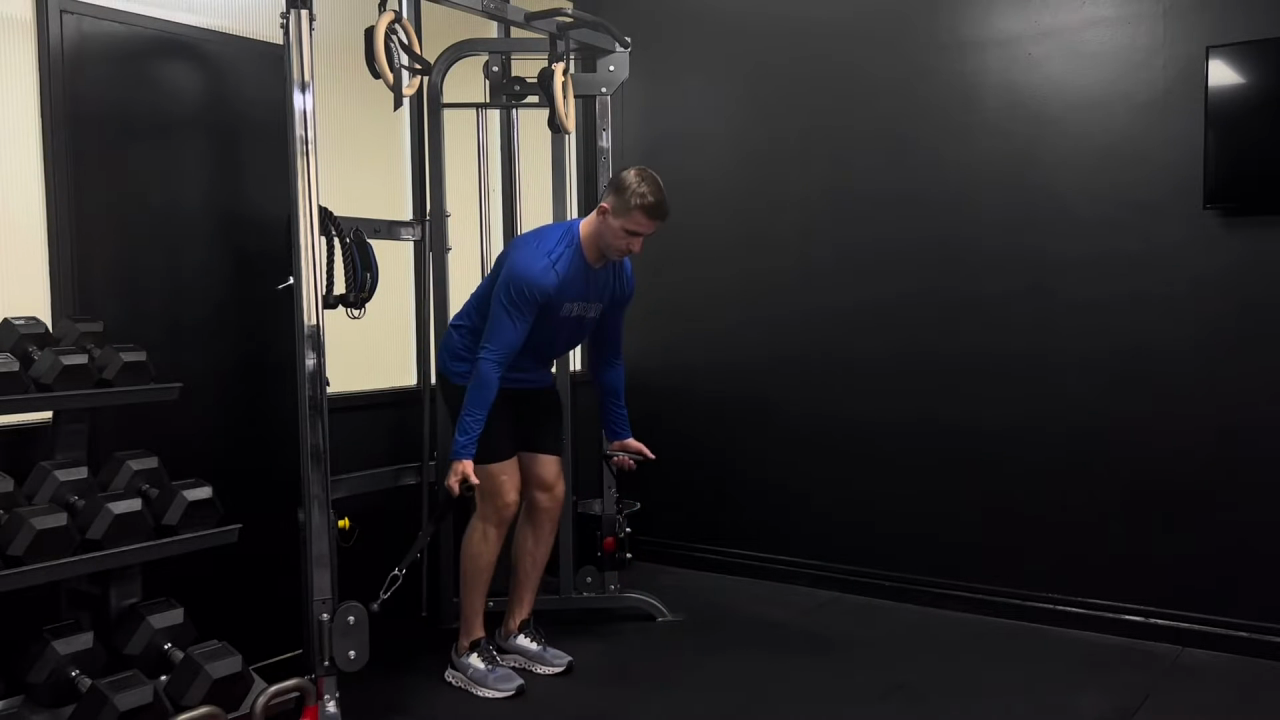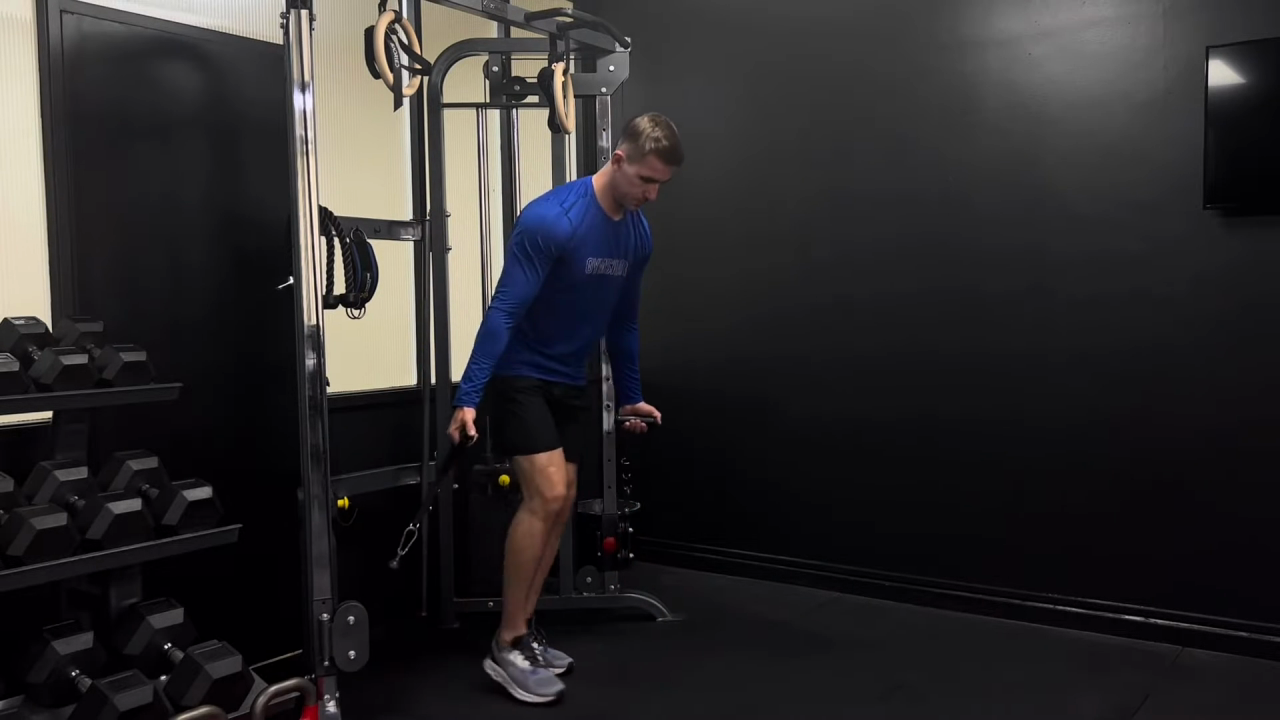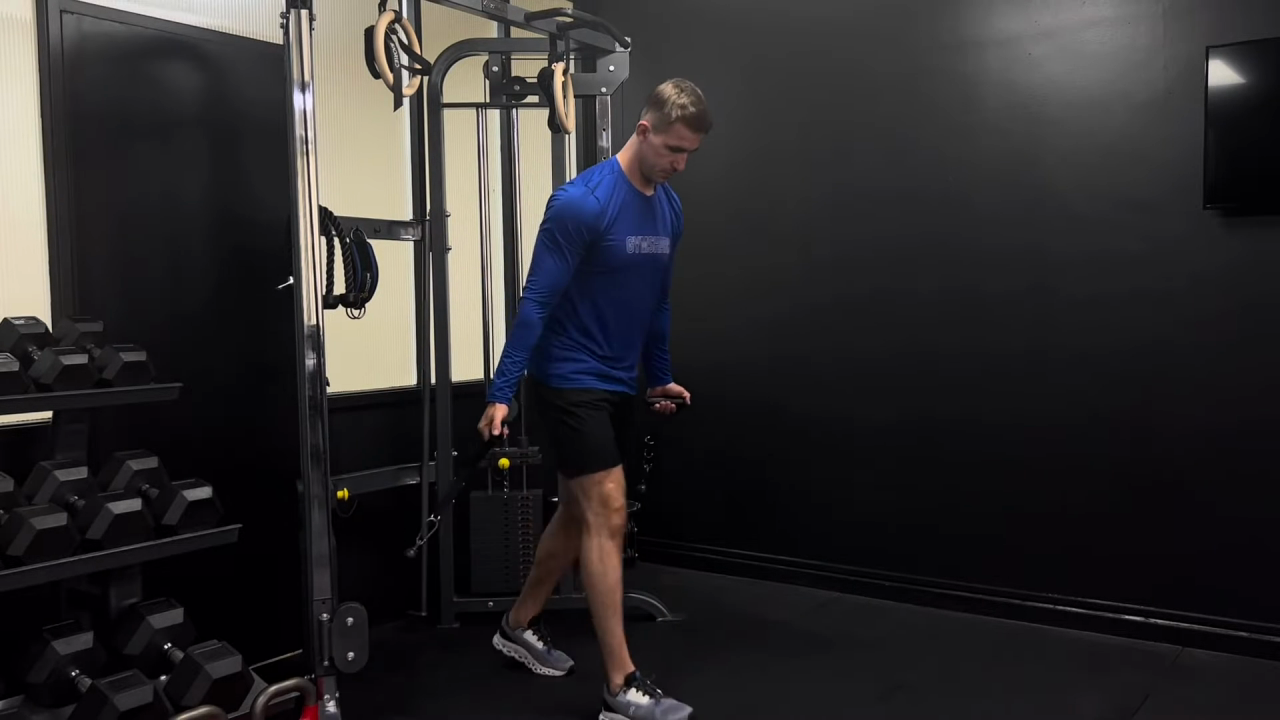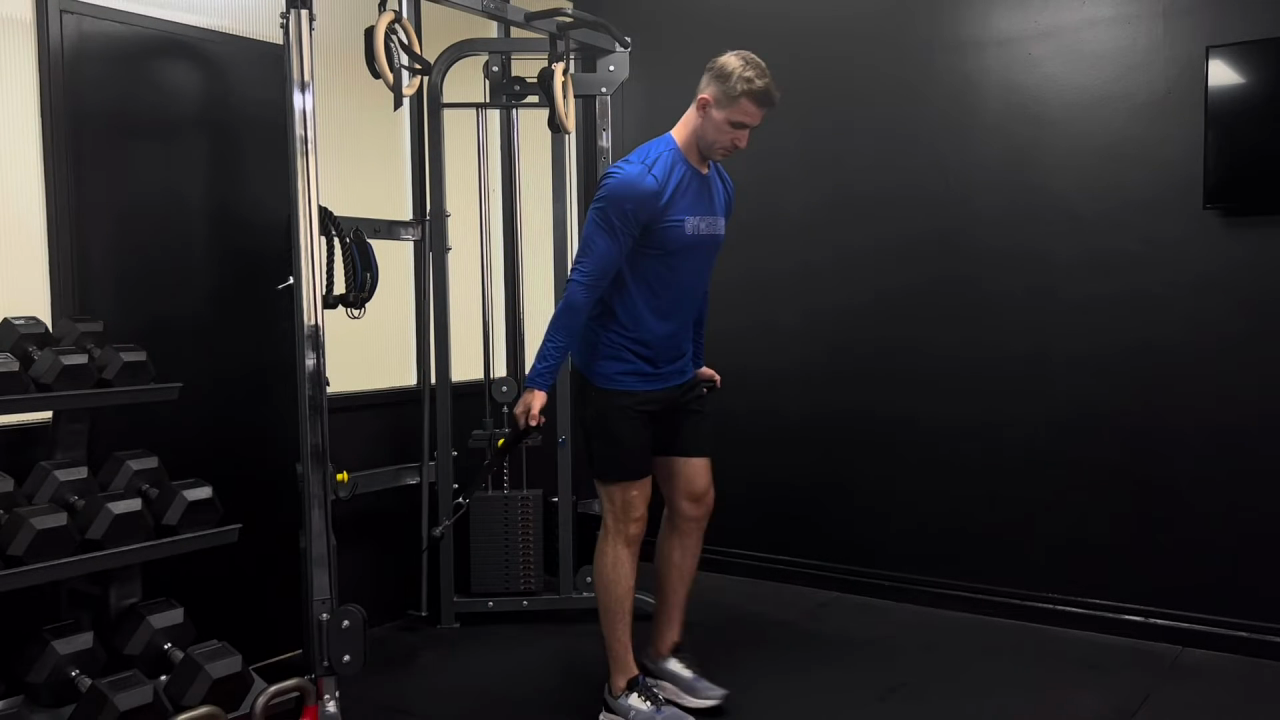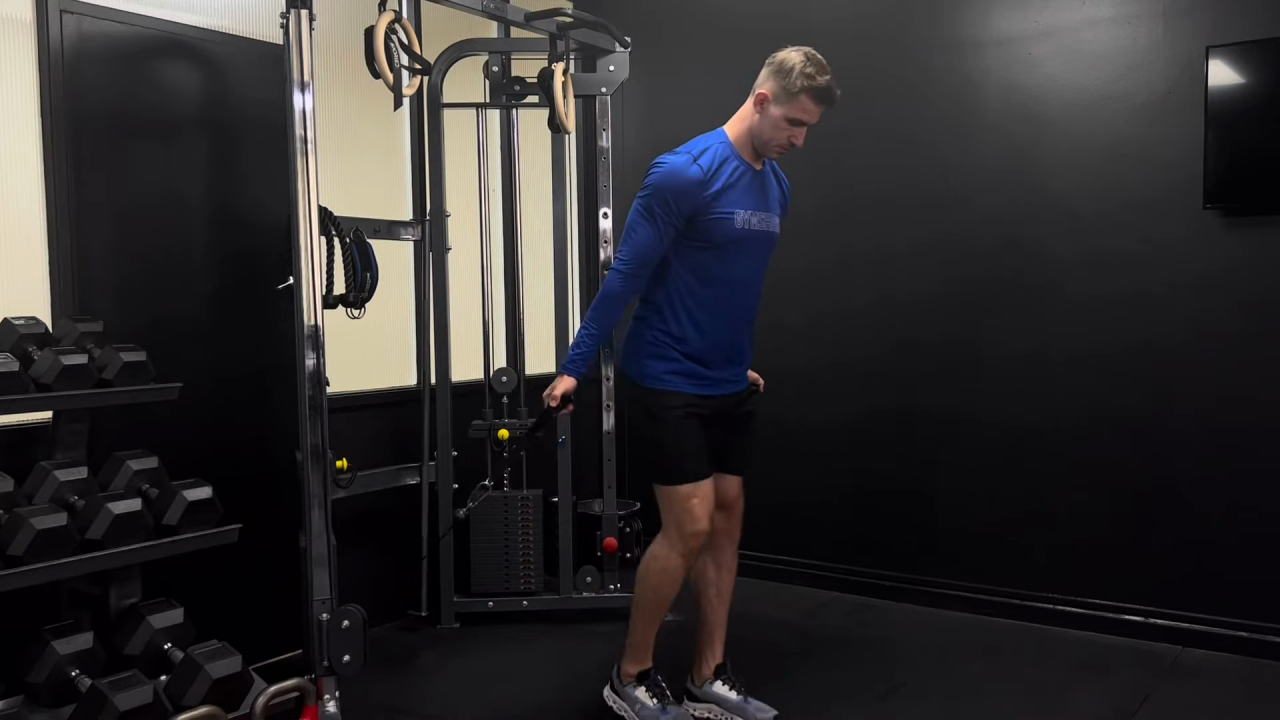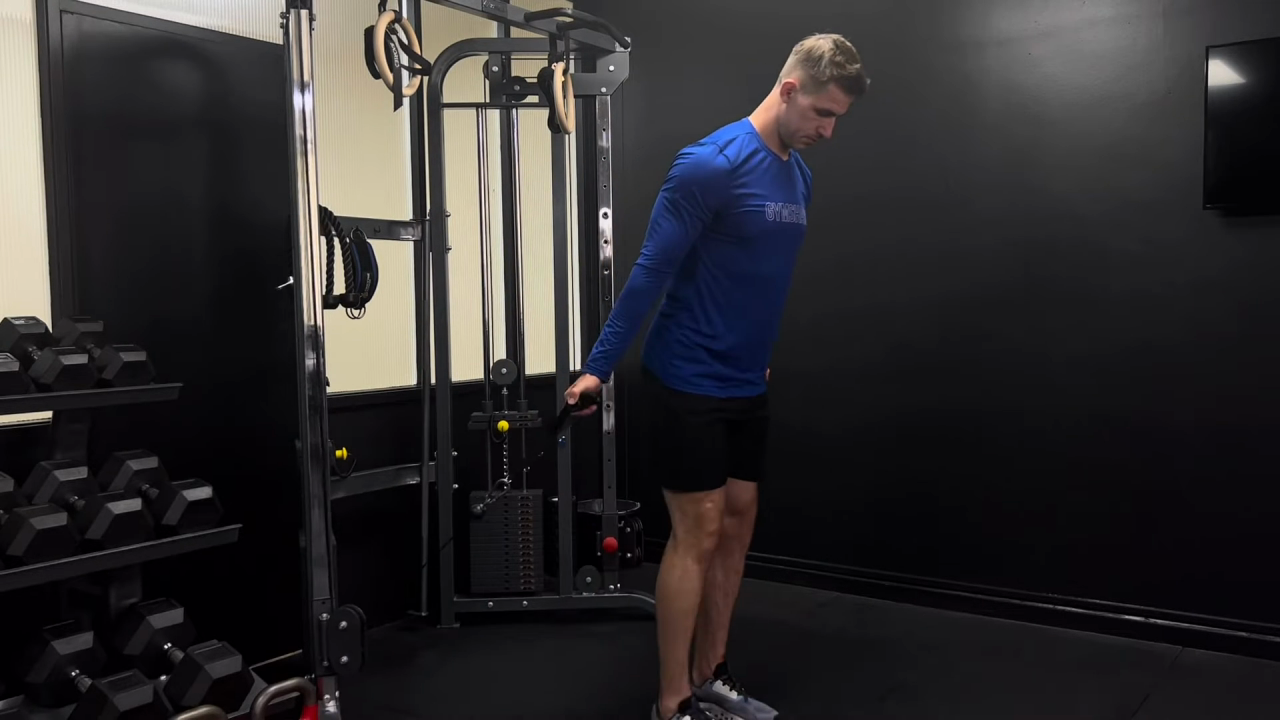
dt=0.3s
person 1, frame 1
left shoulder: (618, 275)
right shoulder: (537, 265)
left elbow: (607, 357)
right elbow: (491, 360)
left wrist: (619, 432)
right wrist: (463, 450)
left hip: (532, 380)
right hip: (473, 373)
left knee: (548, 494)
right knee: (501, 501)
left ankle: (515, 632)
right ankle: (468, 649)
person 1, frame 2
left shoulder: (637, 234)
right shoulder: (550, 220)
left elbow: (624, 321)
right elbow: (504, 312)
left wrist: (631, 395)
right wrist: (468, 398)
left hip: (570, 380)
right hip: (519, 374)
left knee: (557, 503)
right knee: (548, 496)
left ankle: (515, 633)
right ankle: (512, 647)
person 1, frame 3
left shoulder: (669, 209)
right shoulder: (581, 203)
right elbow: (537, 302)
left wrist: (661, 376)
right wrist: (501, 393)
left hip: (618, 383)
right hip: (569, 382)
left knee: (580, 511)
right knee: (608, 517)
left ankle: (519, 624)
person 1, frame 4
left shoulder: (719, 186)
right shoulder: (635, 182)
right elbow: (585, 285)
left wrist: (697, 359)
right wrist: (541, 381)
left hip: (676, 379)
right hip: (617, 381)
left knee: (695, 504)
right knee: (626, 523)
left ankle: (667, 653)
person 1, frame 5
left shoulder: (775, 185)
right shoulder: (684, 173)
right elbow: (626, 275)
right wrist: (576, 366)
left hip: (728, 387)
right hip: (665, 384)
left knee: (725, 522)
right knee: (689, 528)
person 1, frame 6
left shoulder: (797, 175)
right shoulder: (709, 165)
right elbow: (652, 271)
right wrist: (598, 367)
left hip: (745, 386)
right hip: (689, 384)
left knee: (736, 528)
right knee: (698, 536)
